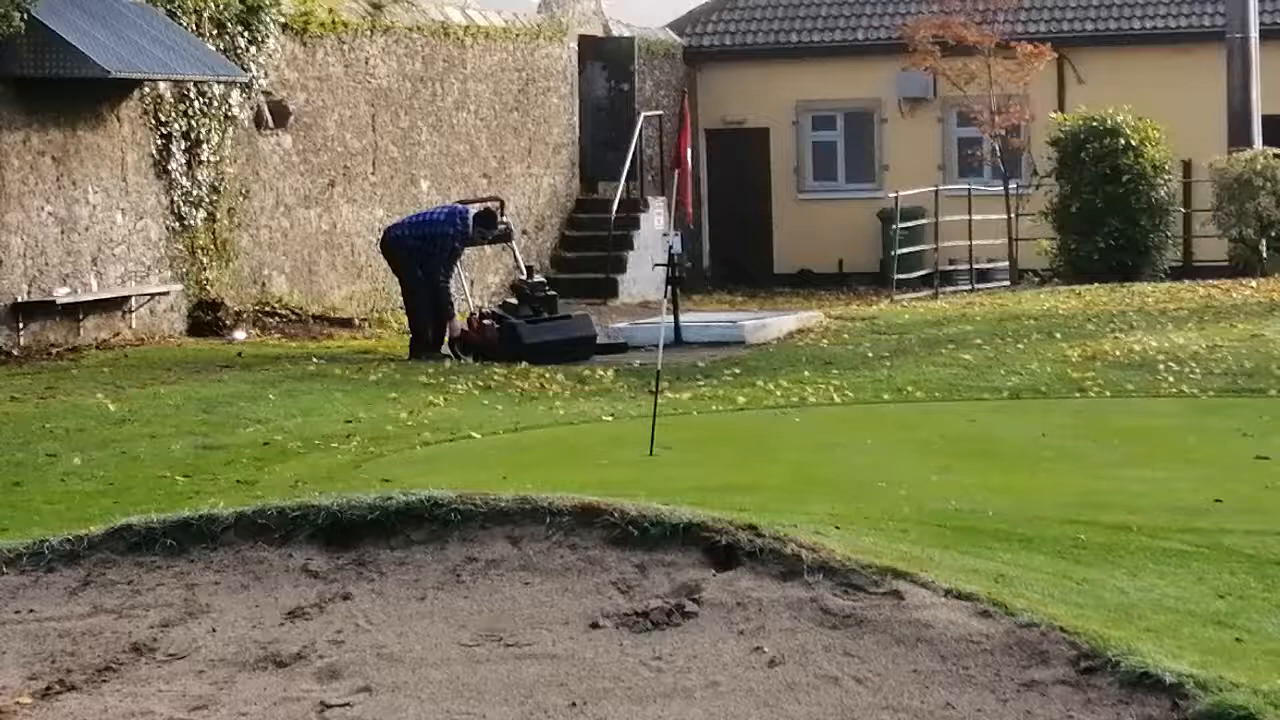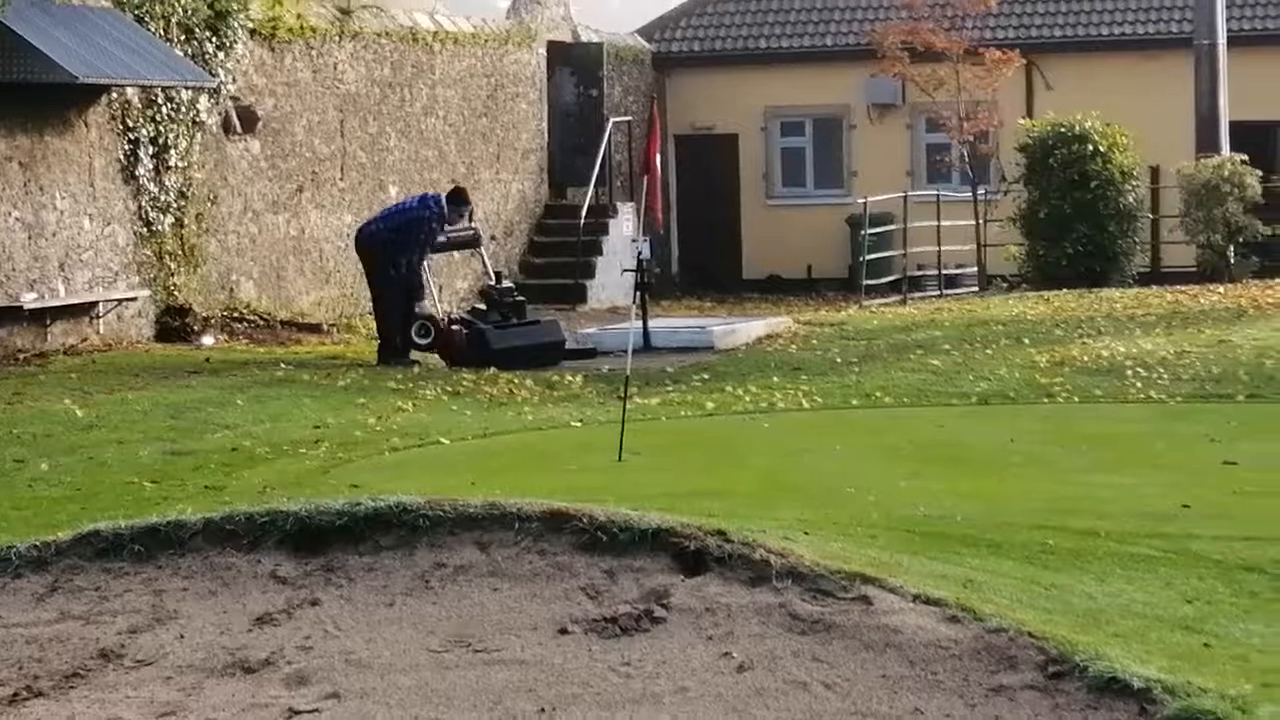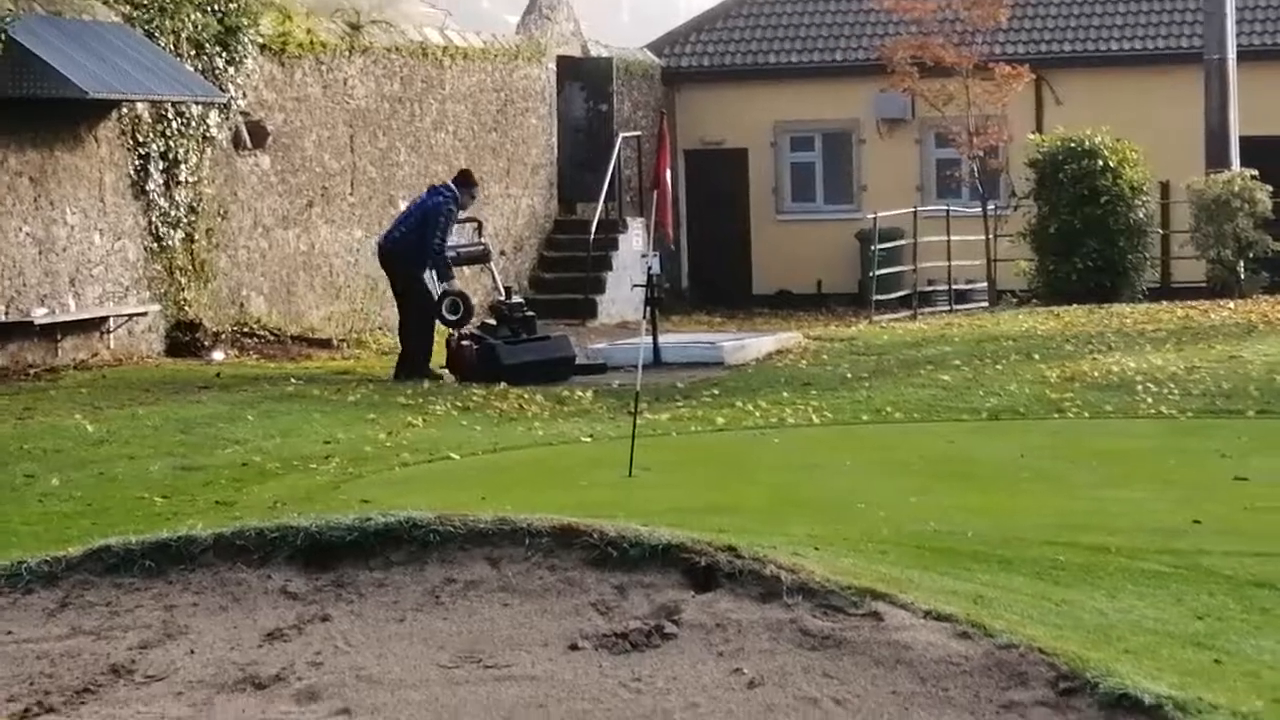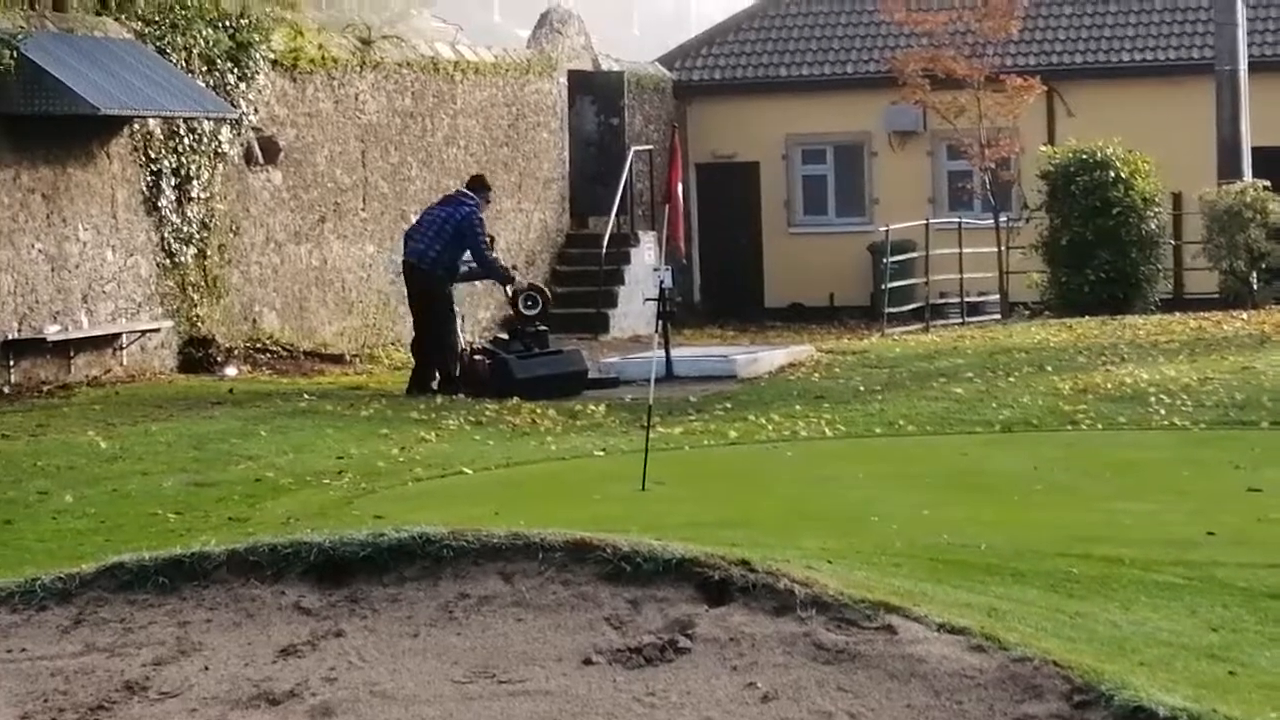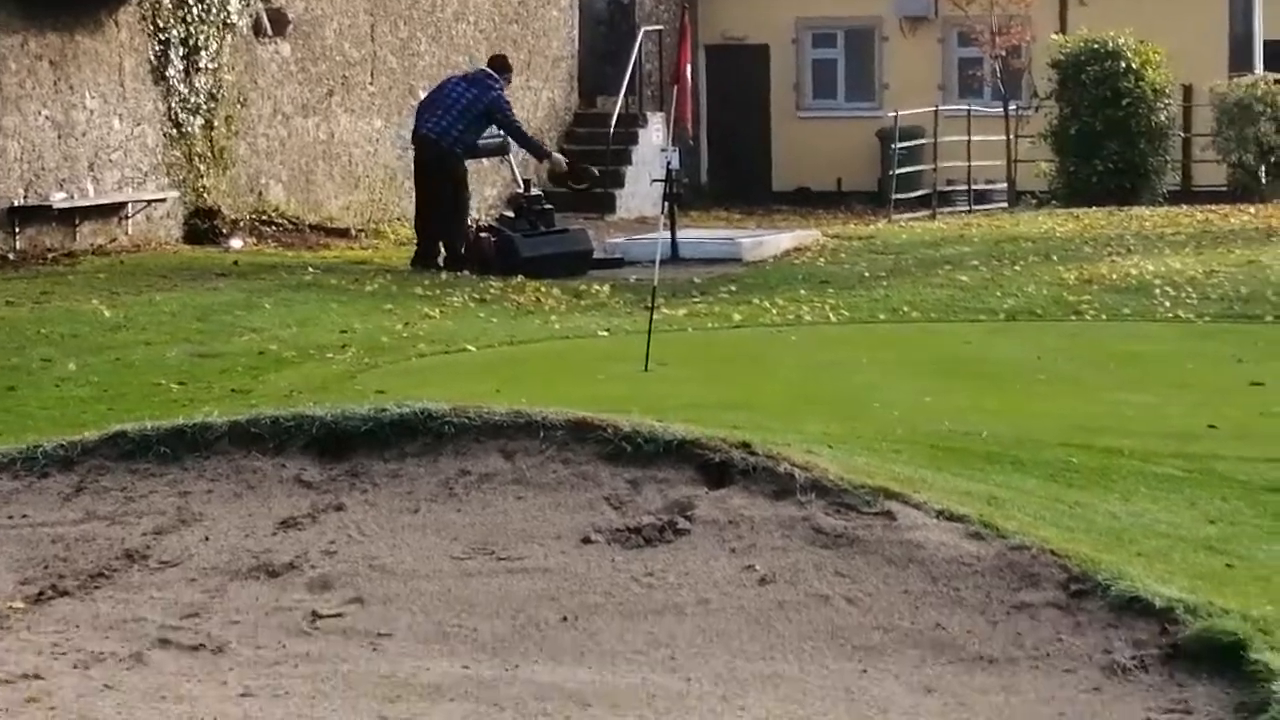
dt=0.3s
person 1, frame 1
left shoulder: (463, 216)
right shoulder: (452, 233)
right elbow: (441, 278)
right wrist: (451, 319)
left hip: (414, 246)
right hip: (397, 245)
left knee: (434, 294)
right knee: (421, 295)
left ankle: (432, 347)
right ankle: (421, 349)
person 1, frame 2
left shoulder: (433, 206)
right shoulder: (428, 218)
right elbow: (413, 261)
right wrist: (420, 299)
left hip: (384, 245)
right hip: (373, 244)
left knee: (405, 297)
right knee: (390, 298)
left ankle: (400, 352)
right ankle: (390, 354)
person 1, frame 3
left shoulder: (436, 199)
right shoulder: (446, 206)
right elbow: (436, 246)
right wrist: (448, 278)
left hip: (392, 253)
right hip: (402, 256)
left knee: (412, 311)
right knee: (425, 310)
left ankle: (407, 367)
right ankle: (418, 367)
person 1, frame 4
left shoulder: (441, 206)
right shoulder: (472, 215)
left elbow: (410, 234)
right elbow: (483, 256)
right wrist: (509, 278)
left hip: (412, 268)
right hip: (433, 275)
left knee: (425, 328)
right knee: (445, 331)
left ankle: (420, 382)
right ankle: (449, 385)
person 1, frame 5
left shoulder: (455, 80)
right shoulder: (494, 97)
left elbow: (423, 107)
right elbow: (518, 133)
left wrist: (418, 136)
right wrist: (548, 156)
left hip: (424, 144)
right hip: (447, 152)
left knee: (427, 204)
right knee: (455, 208)
left ankle: (425, 256)
right ankle: (454, 260)
